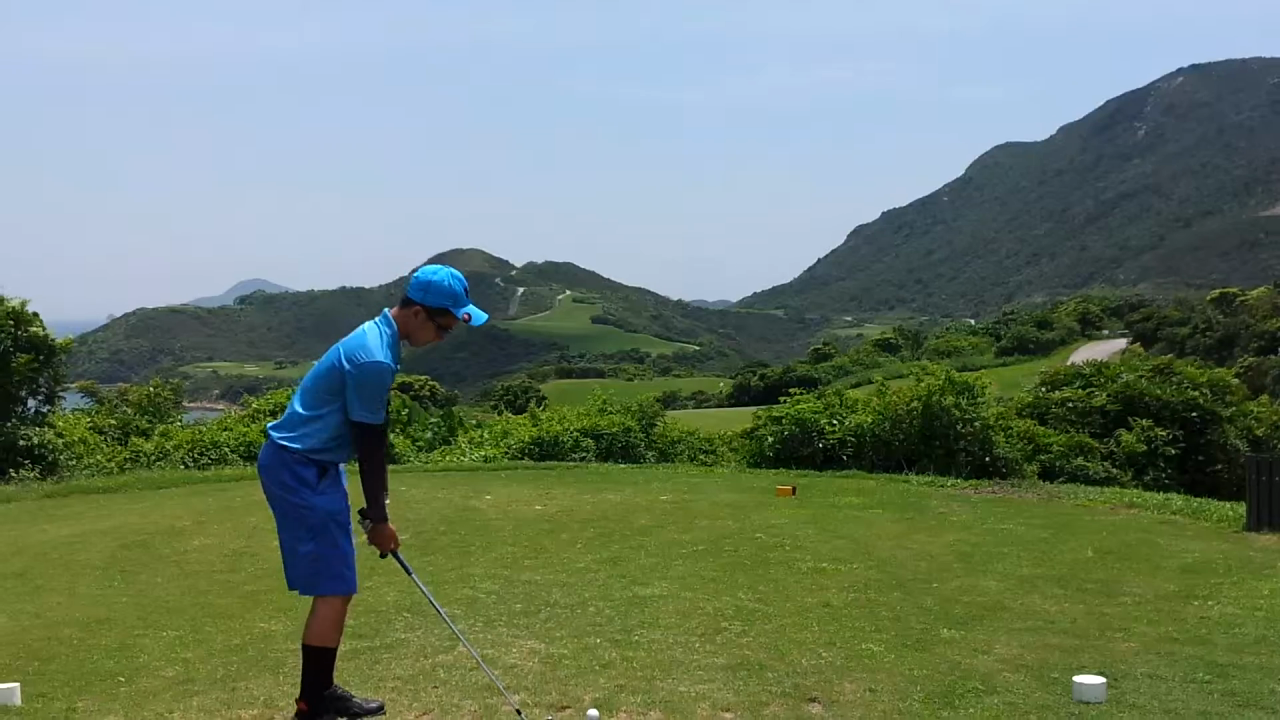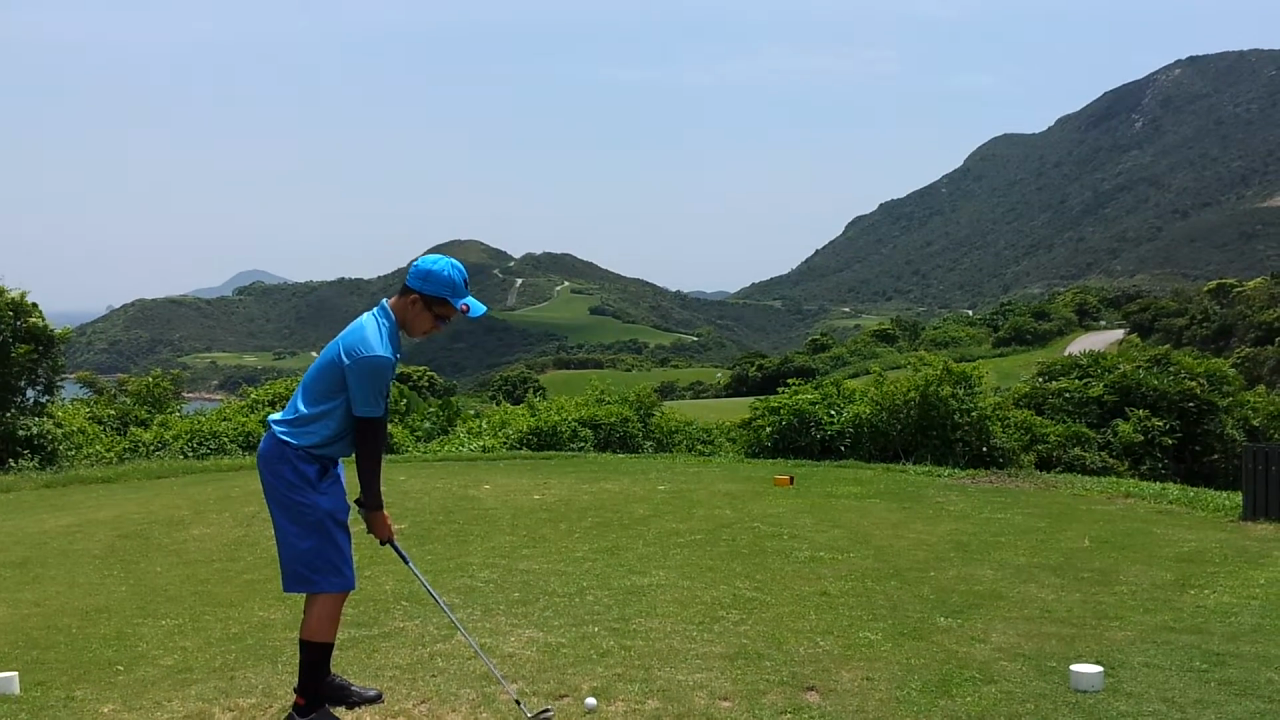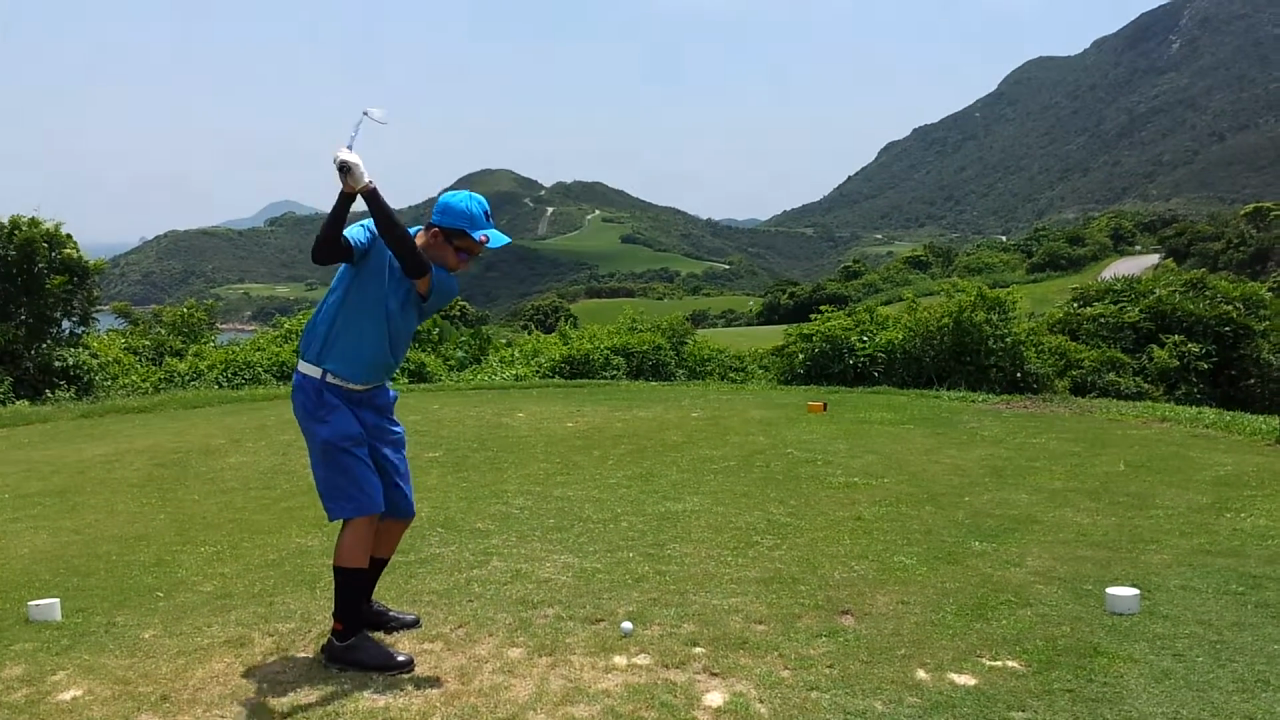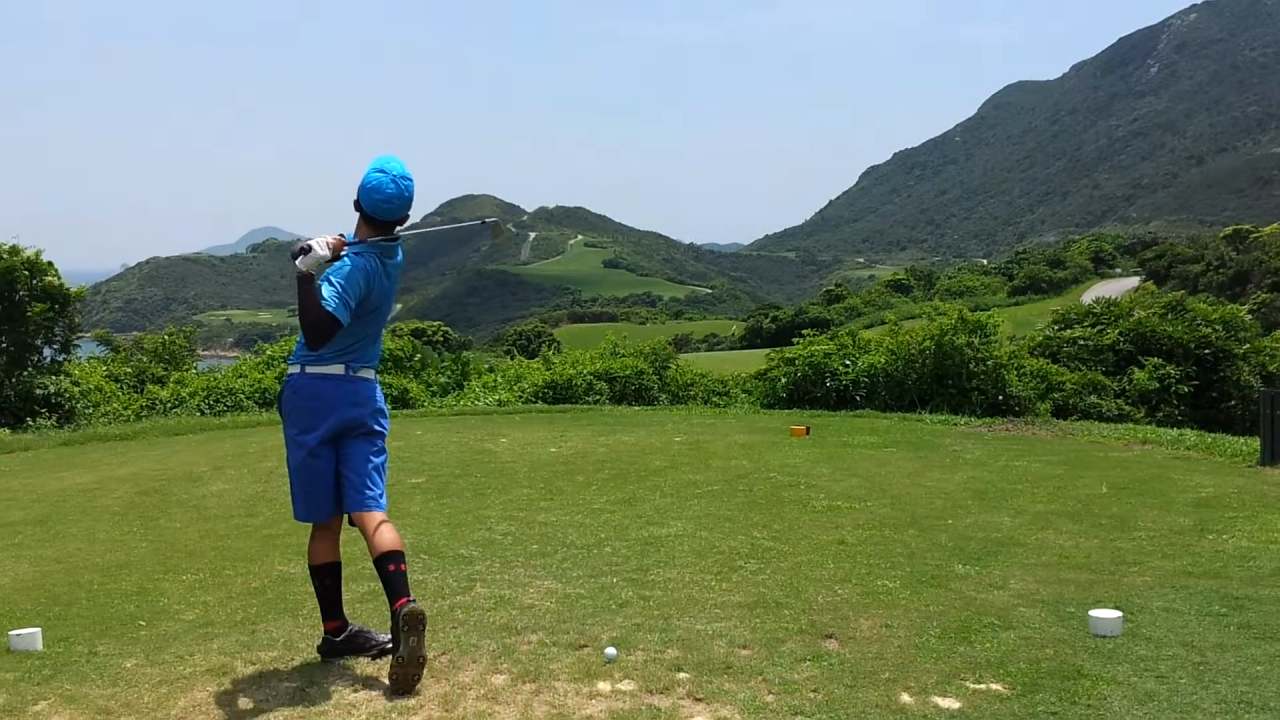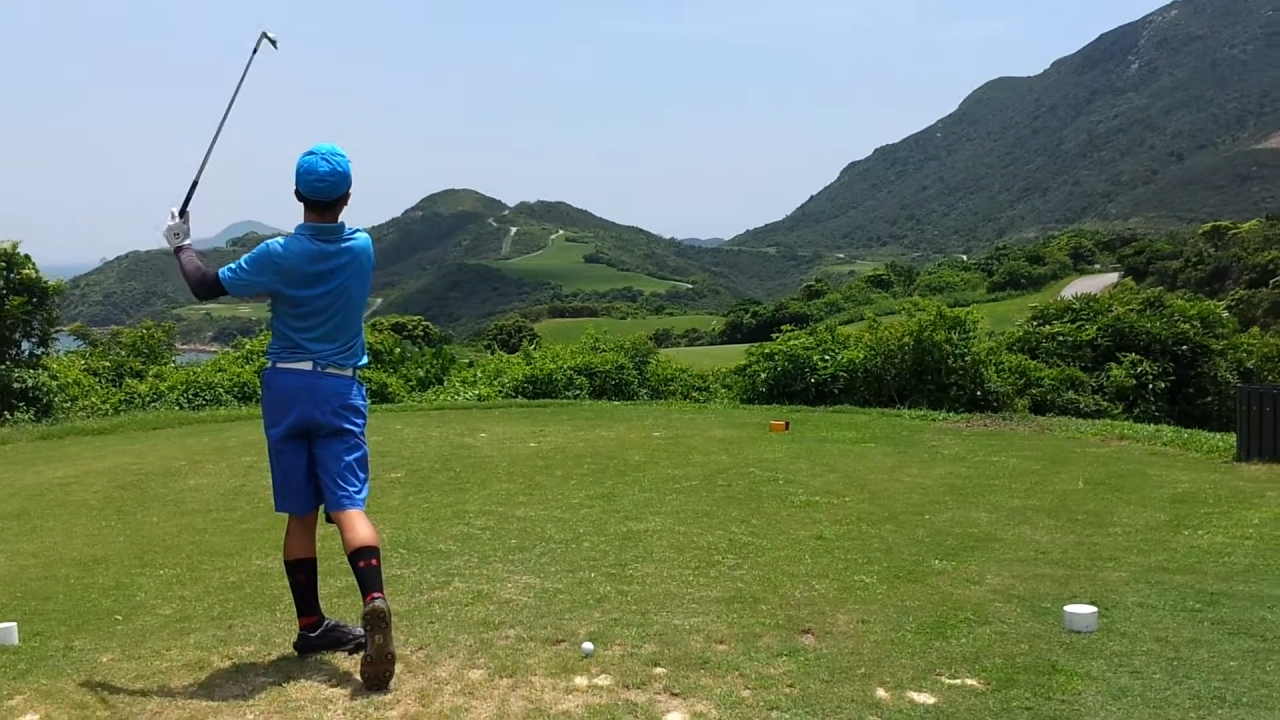
dt=1s
person 1, frame 1
left shoulder: (377, 336)
right shoulder: (373, 358)
left elbow: (376, 435)
right elbow: (368, 443)
left wrist: (380, 504)
right wrist: (379, 519)
left hip: (312, 462)
right hip: (296, 466)
left knee: (336, 582)
right knee: (333, 588)
person 1, frame 2
left shoulder: (380, 329)
right shoulder: (373, 351)
left elbow: (375, 426)
right elbow: (366, 435)
left wrist: (371, 496)
right wrist: (374, 506)
left hip: (313, 458)
right hip: (296, 461)
left knee: (328, 577)
right knee: (331, 581)
left ankle: (319, 679)
person 1, frame 3
left shoulder: (441, 284)
right shoulder: (373, 231)
left elbow: (415, 268)
right elbow: (323, 255)
left wrist: (370, 189)
right wrist: (348, 194)
left hip: (373, 398)
right hip: (324, 393)
left knee: (397, 513)
right knee: (363, 509)
left ankle: (359, 603)
right ankle: (345, 637)
person 1, frame 4
left shoulder: (354, 266)
right shoulder: (388, 253)
left elbow: (317, 333)
right elbow: (305, 252)
left wrist: (310, 268)
right wrist: (319, 252)
left hip: (312, 392)
right hip: (362, 394)
left knee: (325, 519)
right knee: (369, 509)
left ankle: (336, 630)
right ankle: (403, 607)
person 1, frame 5
left shoulder: (278, 255)
right shoulder: (362, 248)
left elbow: (204, 287)
left wrist: (180, 244)
left hip: (286, 387)
right hip: (340, 390)
left knee: (300, 511)
right knee: (348, 504)
left ankle: (311, 625)
right ankle: (375, 601)
